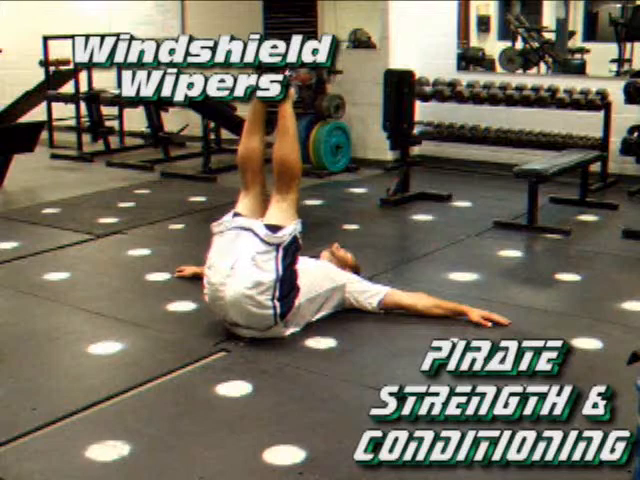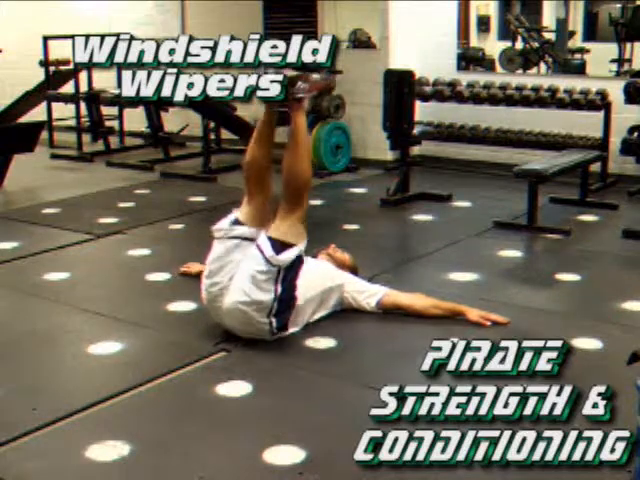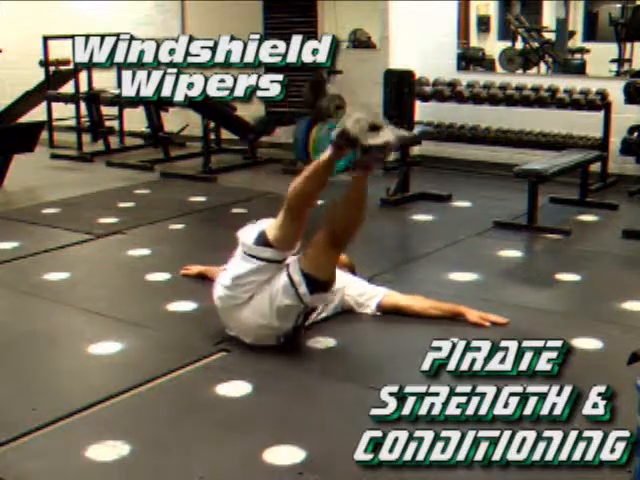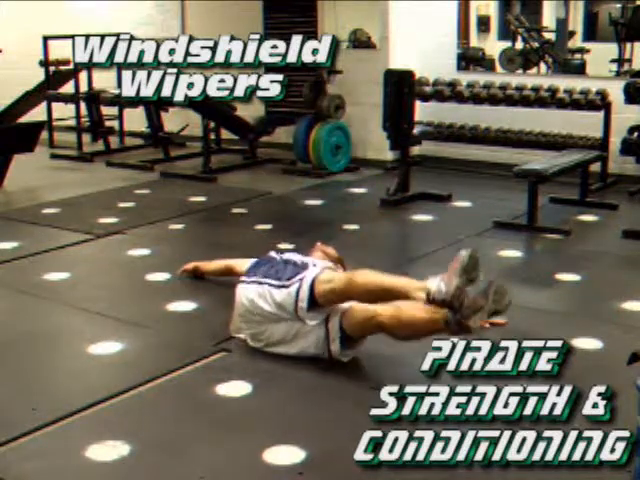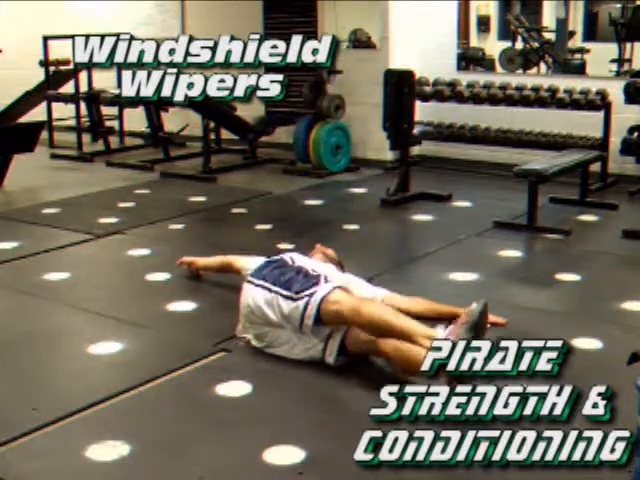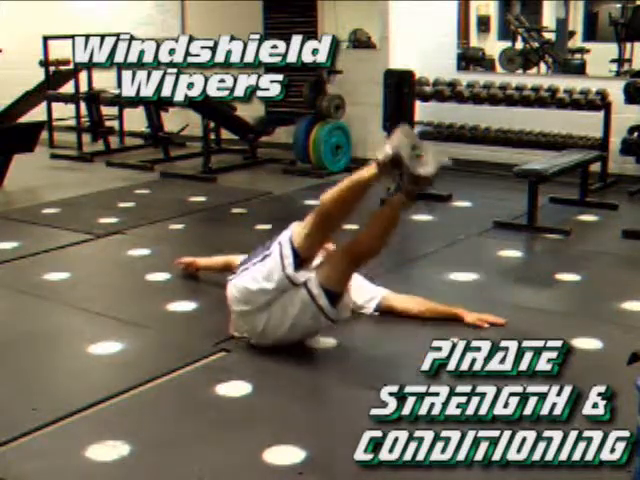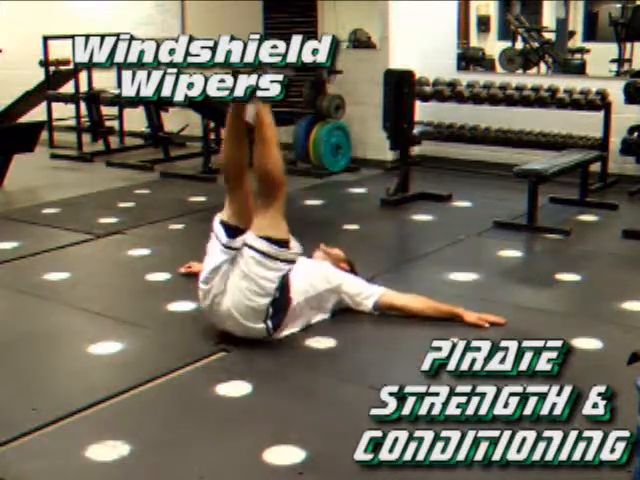
dt=0.7s
person 1, frame 1
left shoulder: (344, 281)
right shoulder: (298, 266)
left elbow: (407, 300)
left wrist: (465, 310)
right wrist: (204, 269)
left hip: (261, 304)
right hip: (223, 288)
left knee: (285, 187)
right knee: (253, 183)
person 1, frame 2
left shoulder: (342, 282)
right shoulder: (298, 267)
left elbow: (406, 301)
left wrist: (464, 310)
left hip: (256, 310)
right hip: (221, 290)
left knee: (293, 201)
right knee: (258, 193)
right ankle: (274, 102)
person 1, frame 3
left shoulder: (345, 284)
right shoulder: (301, 268)
left elbow: (406, 302)
left wrist: (462, 311)
right wrist: (208, 270)
left hip: (266, 322)
right hip: (236, 296)
left knee: (333, 237)
right knee: (294, 216)
left ankle: (364, 164)
right ankle: (337, 149)
person 1, frame 4
left shoulder: (347, 278)
right shoulder: (278, 263)
right elbow: (234, 265)
left hip: (302, 331)
left knee: (383, 317)
right knee: (346, 283)
left ankle: (455, 314)
right ankle: (432, 290)
person 1, frame 5
left shoulder: (349, 282)
right shoulder: (282, 265)
left elbow: (405, 303)
right elbow: (232, 260)
left wrist: (459, 312)
left hip: (307, 336)
left knee: (381, 341)
right knee: (346, 305)
right ankle: (437, 341)
person 1, frame 6
left shoulder: (345, 282)
right shoulder: (294, 258)
left elbow: (403, 303)
right elbow: (234, 260)
left wrist: (460, 313)
left hip: (279, 324)
right hip: (250, 296)
right knee: (322, 220)
left ankle: (403, 191)
right ankle: (382, 166)
person 1, frame 7
left shoulder: (340, 280)
right shoulder: (300, 266)
left elbow: (402, 301)
left wrist: (461, 314)
right wrist: (210, 267)
left hip: (252, 312)
right hip: (219, 293)
left knee: (271, 194)
right knee: (238, 187)
right ankle: (240, 100)
